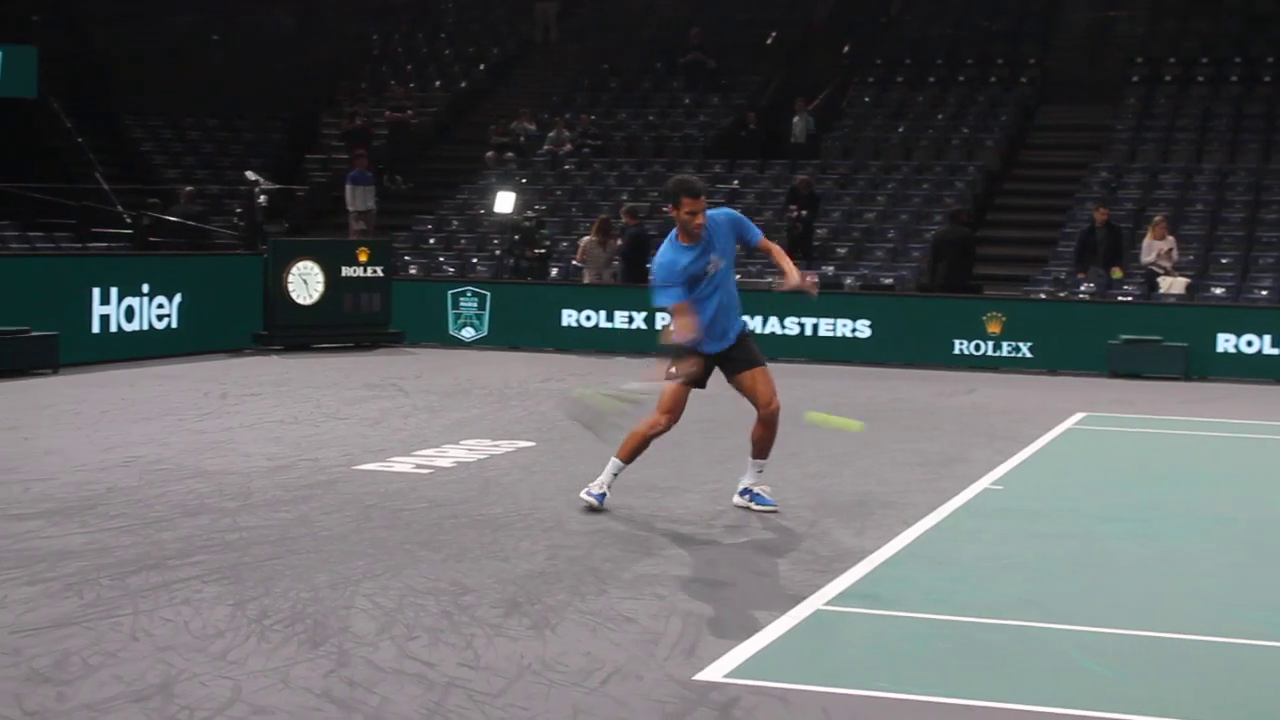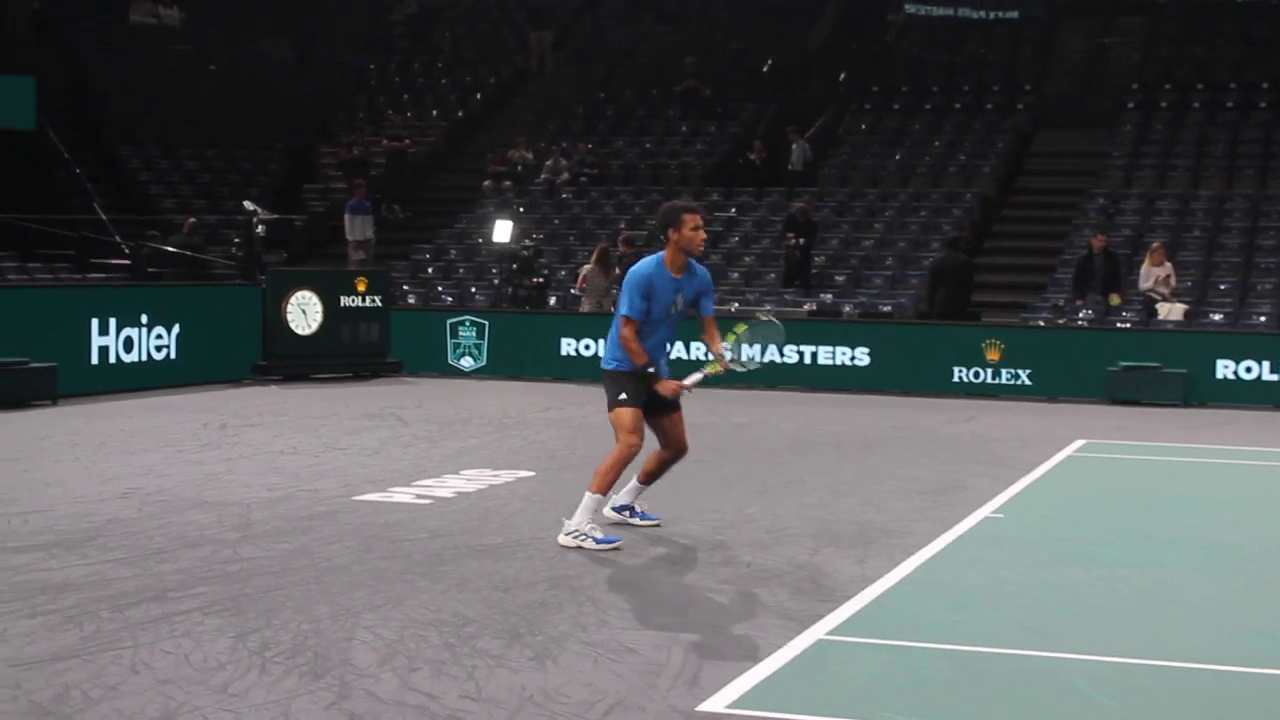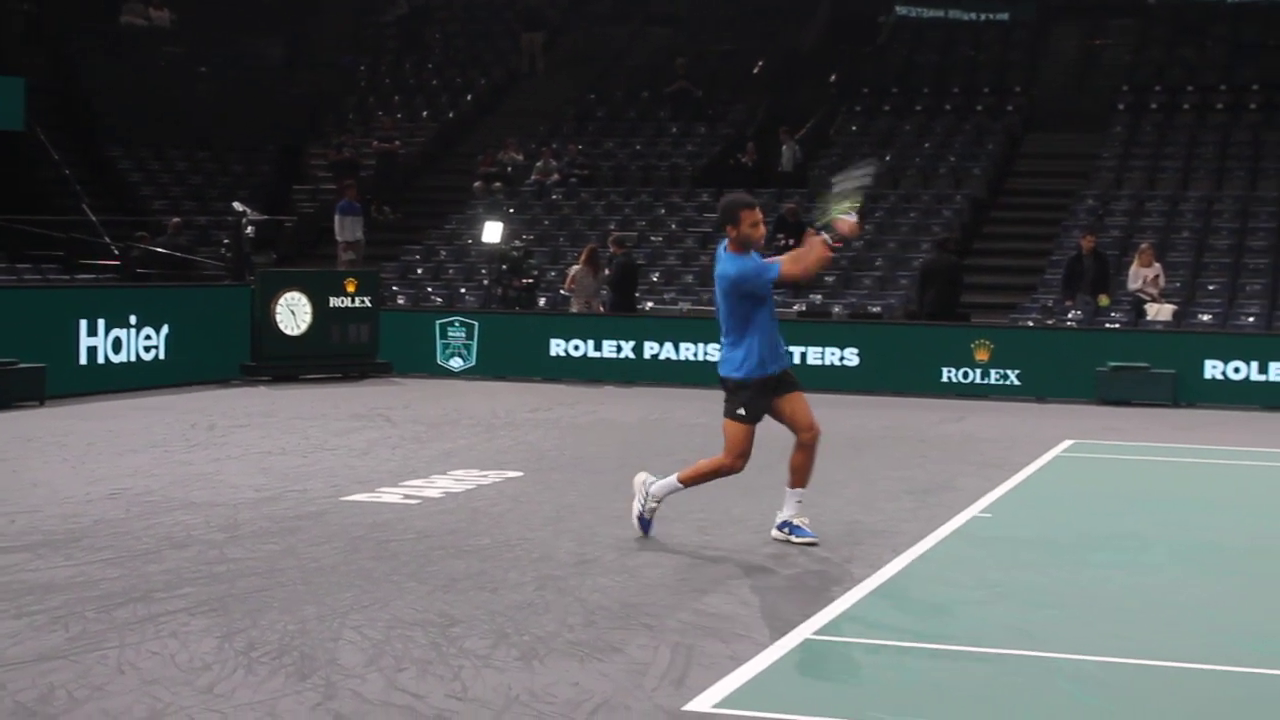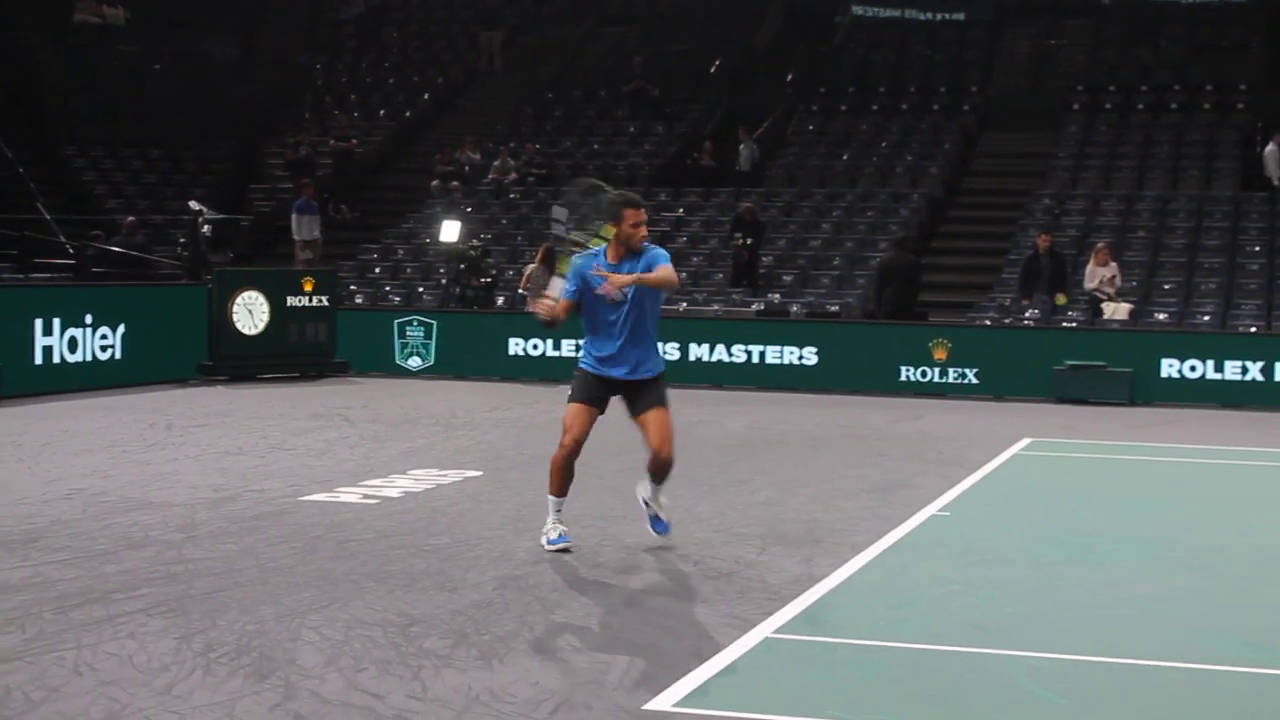
dt=1s
person 1, frame 1
left shoulder: (725, 219)
right shoulder: (666, 263)
left elbow: (768, 246)
right elbow: (683, 319)
left wrist: (792, 273)
right wrist: (684, 358)
left hip: (734, 335)
right hip: (697, 343)
left knee: (769, 408)
right knee: (662, 419)
left ankle: (749, 486)
right ankle: (603, 482)
person 1, frame 2
left shoulder: (700, 277)
right shoulder: (644, 275)
left elbow: (709, 325)
right elbow: (625, 334)
left wrist: (718, 351)
right wrist: (656, 377)
left hip: (657, 371)
right hip: (623, 368)
left knee: (676, 448)
right knee: (630, 443)
left ankle: (624, 501)
right ankle: (579, 525)
person 1, frame 3
left shoulder: (739, 251)
right shoulder: (737, 270)
left elbow: (781, 266)
right elbow: (801, 272)
left wrist: (811, 246)
right wrist: (819, 246)
left hip: (772, 365)
right hip: (744, 373)
left knee: (809, 434)
right knee: (734, 461)
left ankle: (788, 519)
right ankle: (654, 490)
person 1, frame 4
left shoulder: (654, 255)
right shoulder: (583, 264)
left elbow: (669, 278)
right elbow: (562, 313)
left wrist: (628, 279)
right wrist: (545, 310)
left hip: (645, 370)
right hip: (595, 367)
left knee: (662, 453)
right knee: (569, 443)
left ankle: (650, 493)
right ankle: (554, 522)
